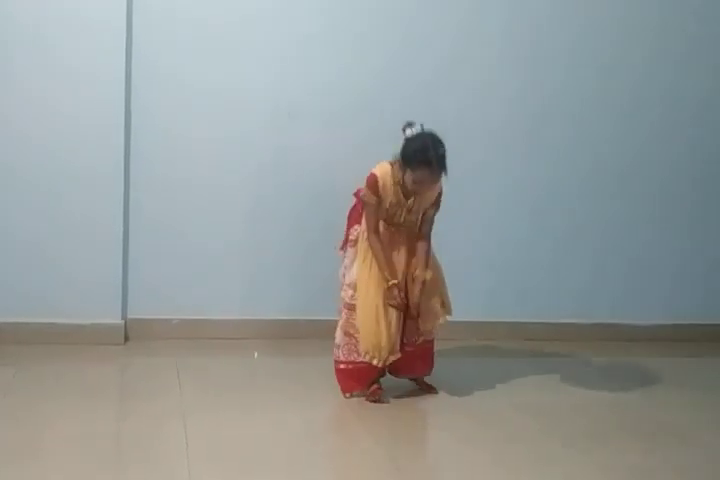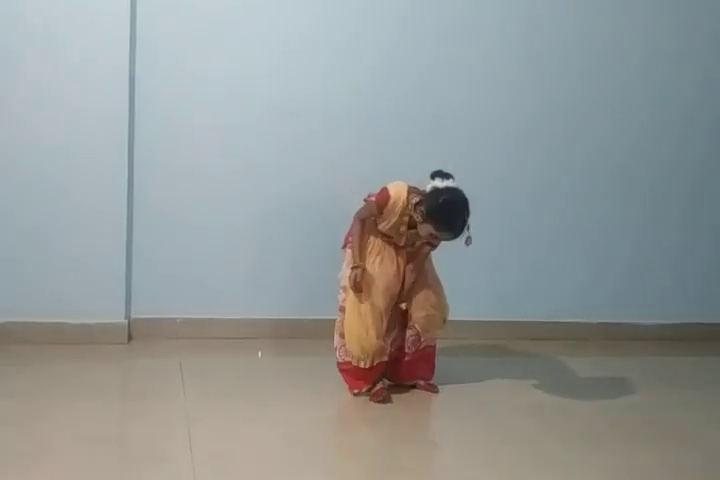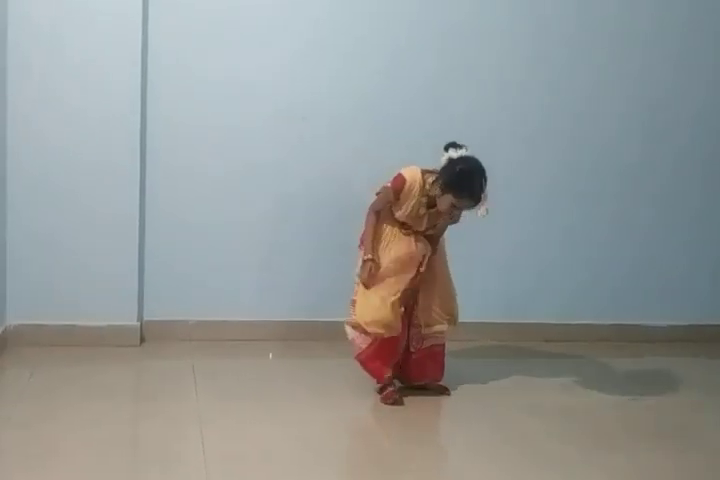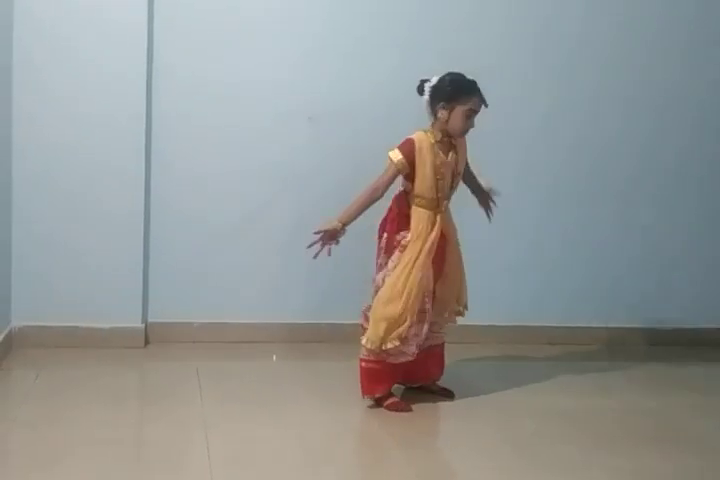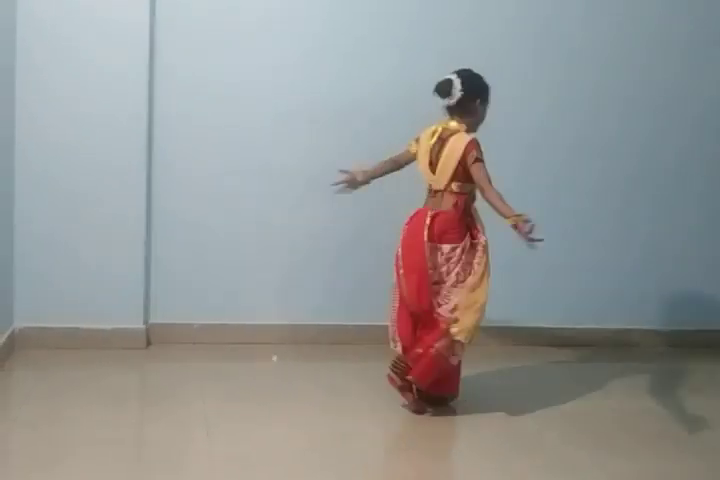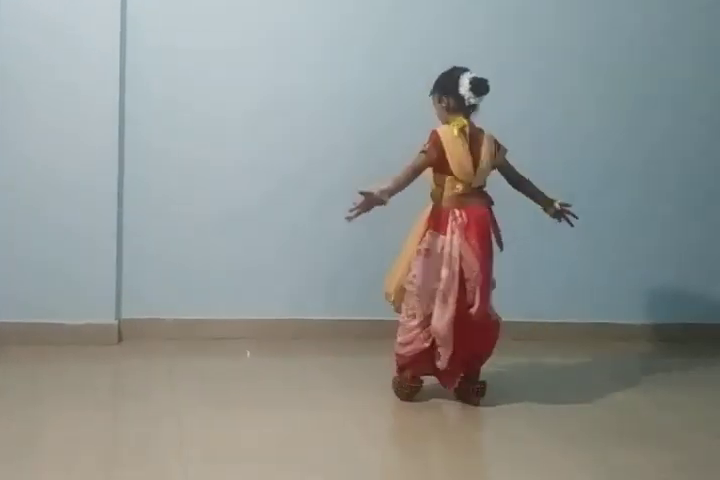
dt=0.4s
person 1, frame 1
left shoulder: (432, 189)
right shoulder: (379, 178)
left elbow: (424, 236)
right elbow: (372, 231)
left wrist: (421, 279)
right wrist: (390, 279)
left hip: (407, 237)
right hip: (368, 233)
left knee: (424, 299)
right knee: (366, 303)
left ankle: (413, 368)
right ankle: (366, 376)
person 1, frame 2
left shoulder: (434, 227)
right shoulder: (393, 196)
left elbow: (415, 266)
right elbow: (359, 218)
left wrist: (403, 301)
right wrist: (356, 264)
left hip: (406, 253)
right hip: (372, 244)
left knee: (425, 306)
right knee: (366, 311)
left ankle: (412, 372)
right ankle: (370, 378)
person 1, frame 3
left shoulder: (454, 203)
right shoulder: (407, 181)
left elbow: (435, 237)
right elbow: (374, 211)
left wrist: (422, 273)
right wrist: (369, 256)
left hip: (422, 247)
right hip: (389, 240)
left knee: (432, 310)
right knee: (379, 309)
left ankle: (421, 375)
right ankle: (385, 378)
person 1, frame 4
left shoulder: (457, 146)
right shoulder: (415, 146)
left elbow: (464, 172)
right elbow: (378, 186)
left wrist: (481, 192)
right wrist: (340, 223)
left hip: (439, 231)
right hip: (410, 232)
left knee: (431, 308)
right knee: (398, 308)
left ankle: (420, 376)
right ankle: (379, 386)
person 1, frame 5
left shoulder: (427, 137)
right shoulder: (467, 144)
left elbow: (392, 162)
right elbow: (486, 188)
left wrist: (361, 176)
right wrist: (515, 219)
left hip: (420, 227)
right hip: (453, 232)
left knee: (421, 309)
right knee: (456, 312)
left ankle: (431, 386)
right ankle: (408, 374)
person 1, frame 6
left shoulder: (440, 137)
right shoulder: (488, 140)
left elbow: (412, 171)
right elbow: (516, 177)
left wrist: (380, 196)
right wrist: (551, 204)
left hip: (446, 226)
right hip: (478, 225)
left knee: (424, 303)
right knee: (474, 307)
left ankle: (408, 376)
right ankle: (467, 381)
